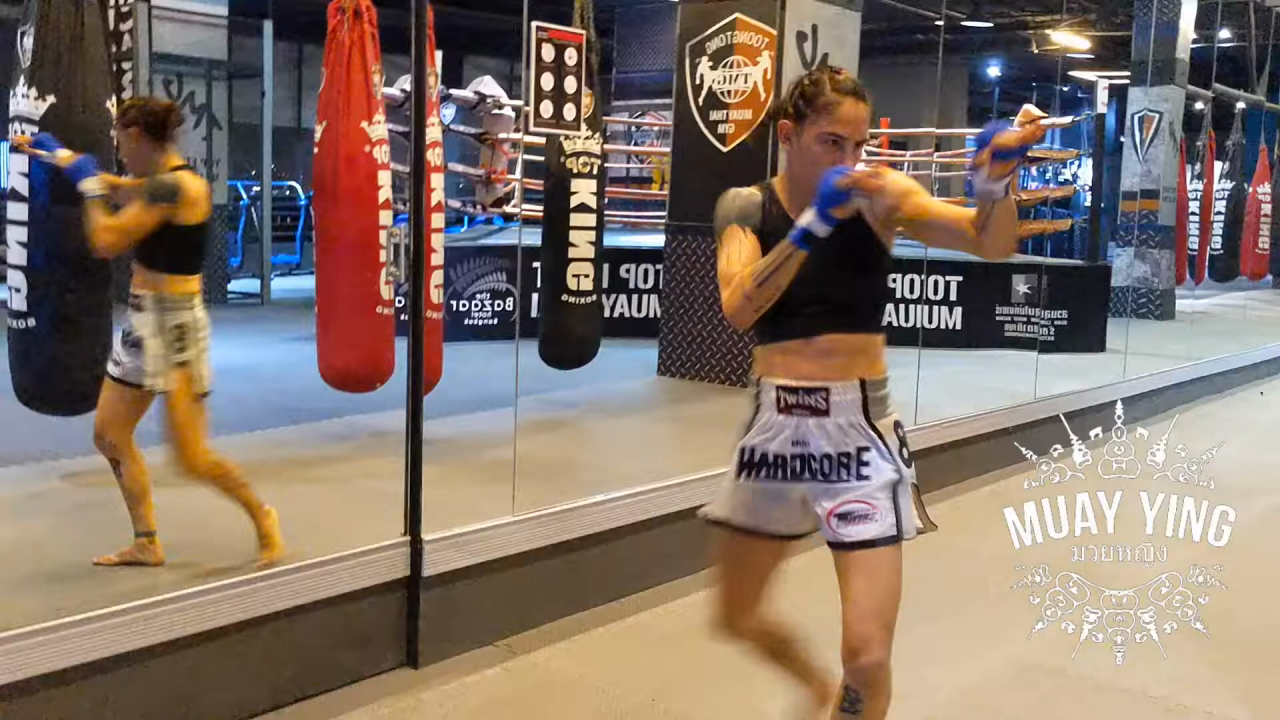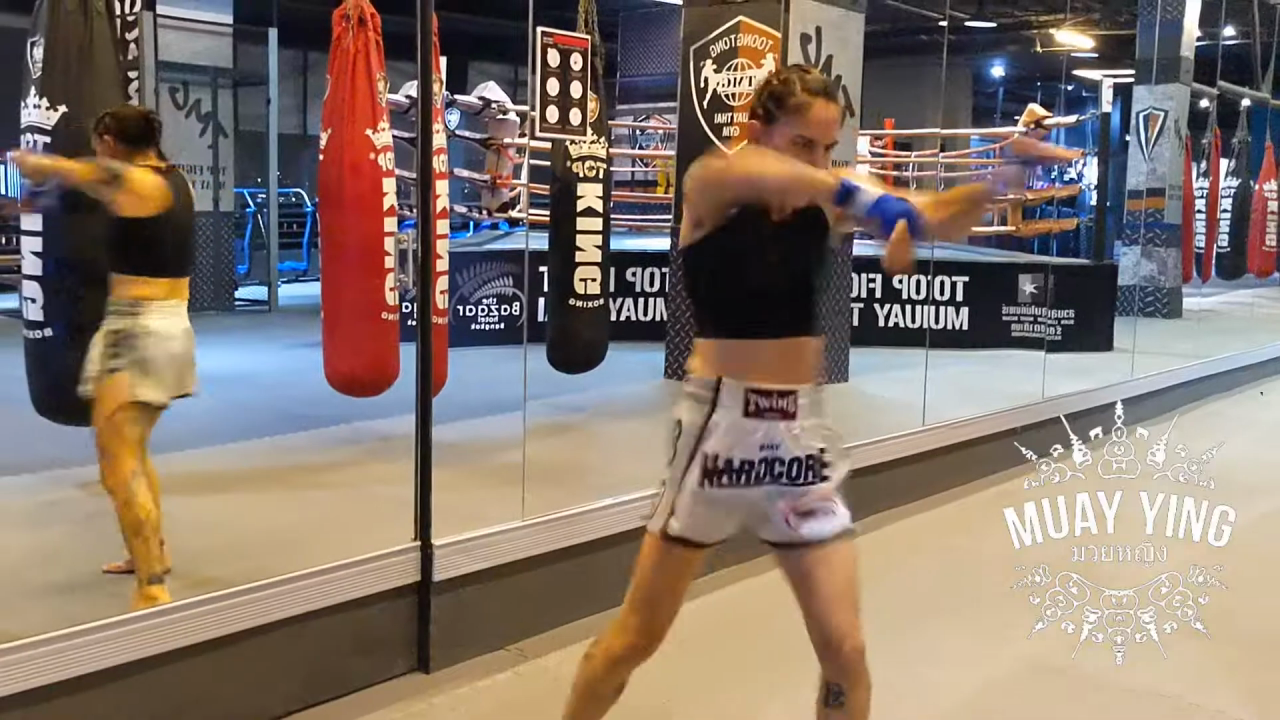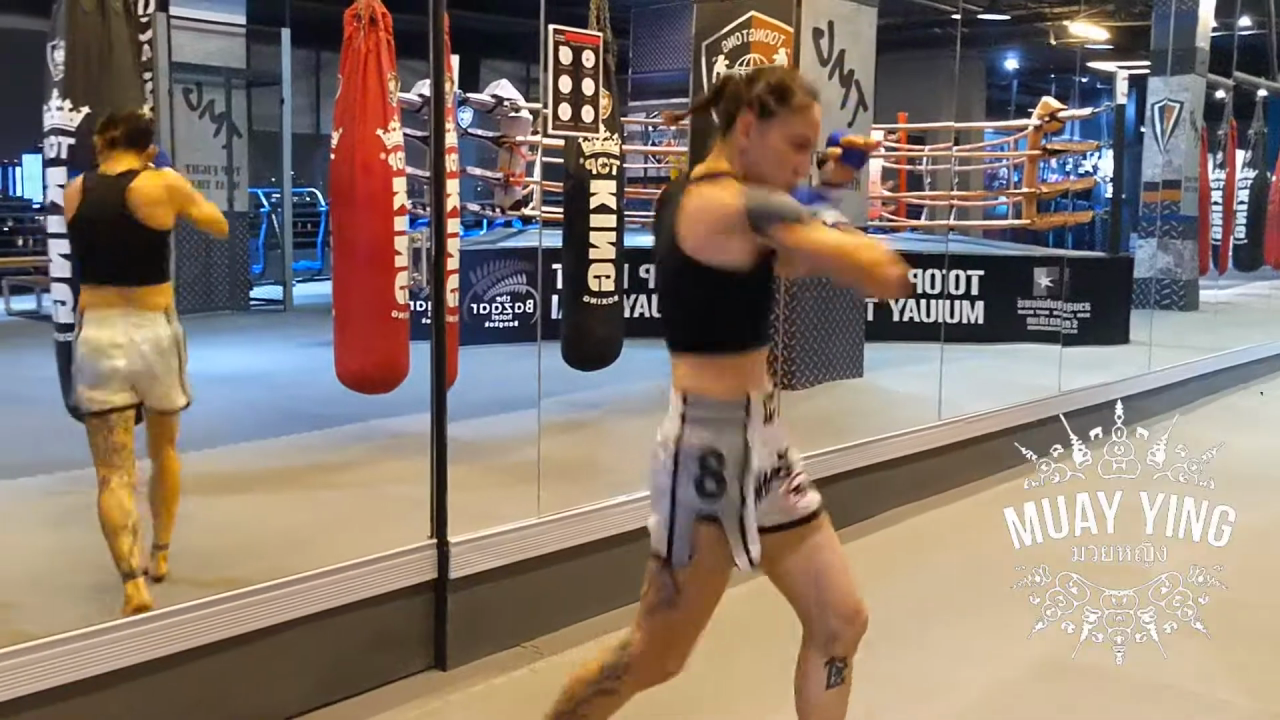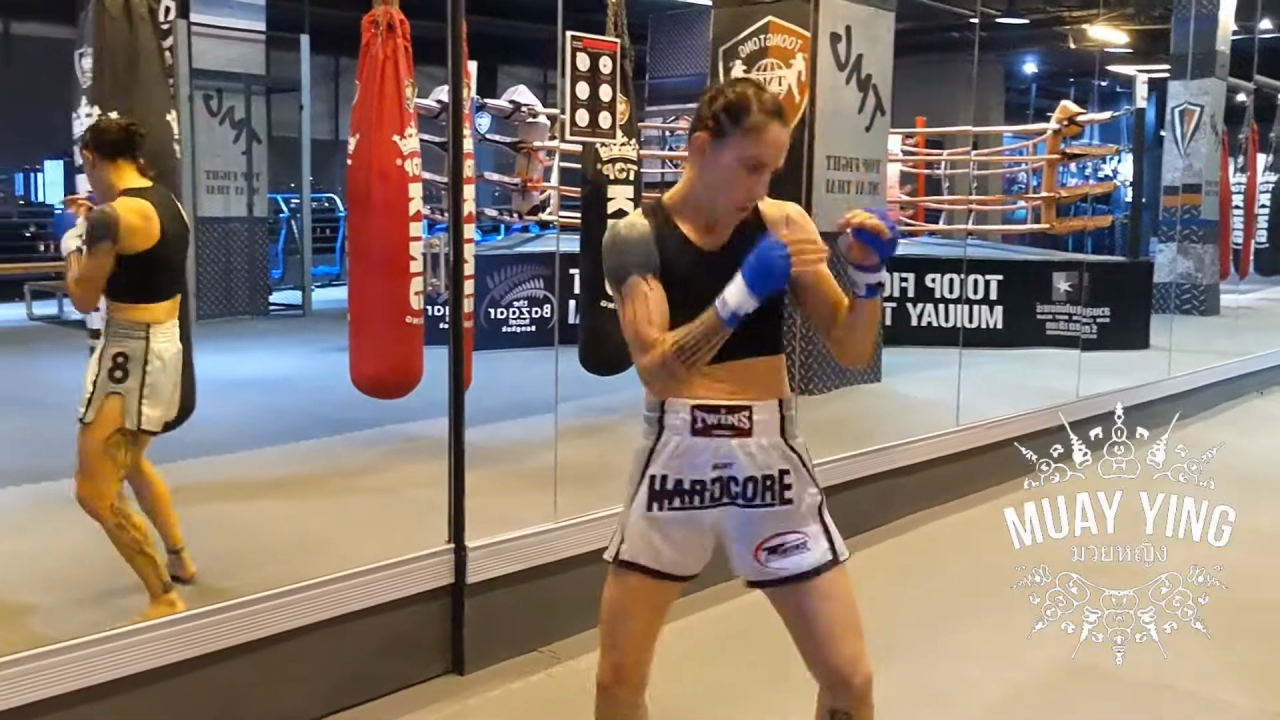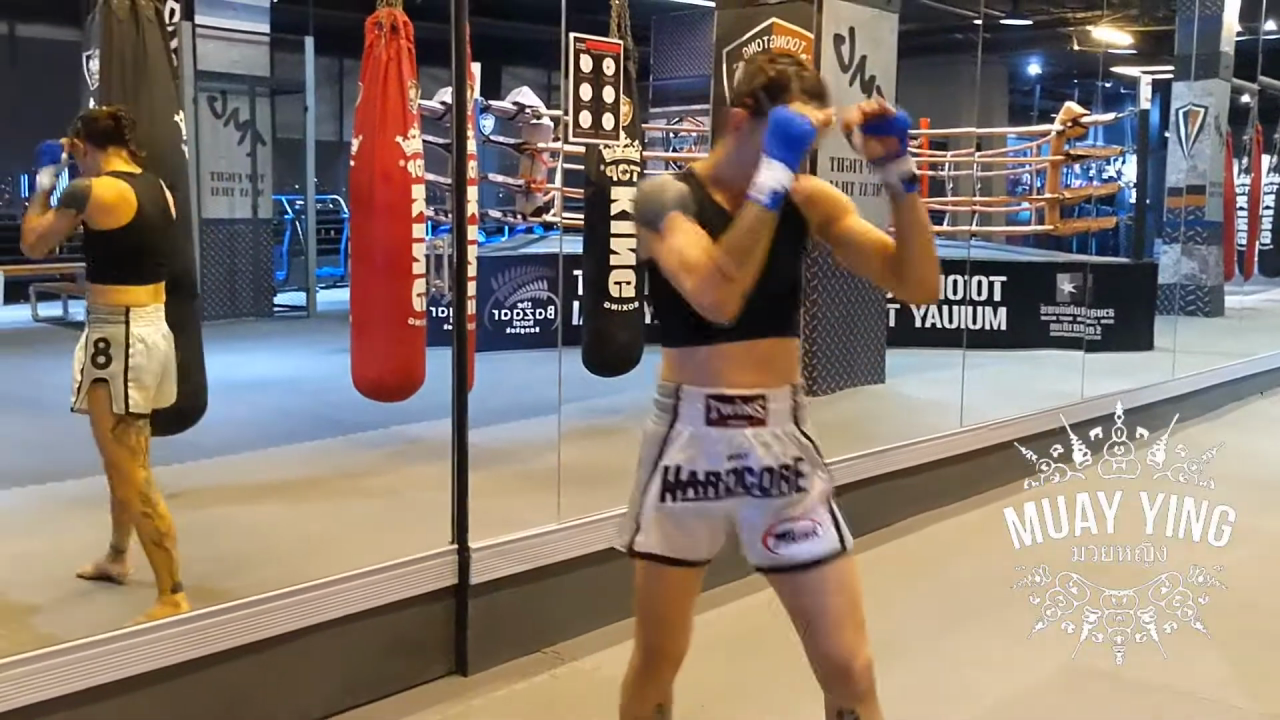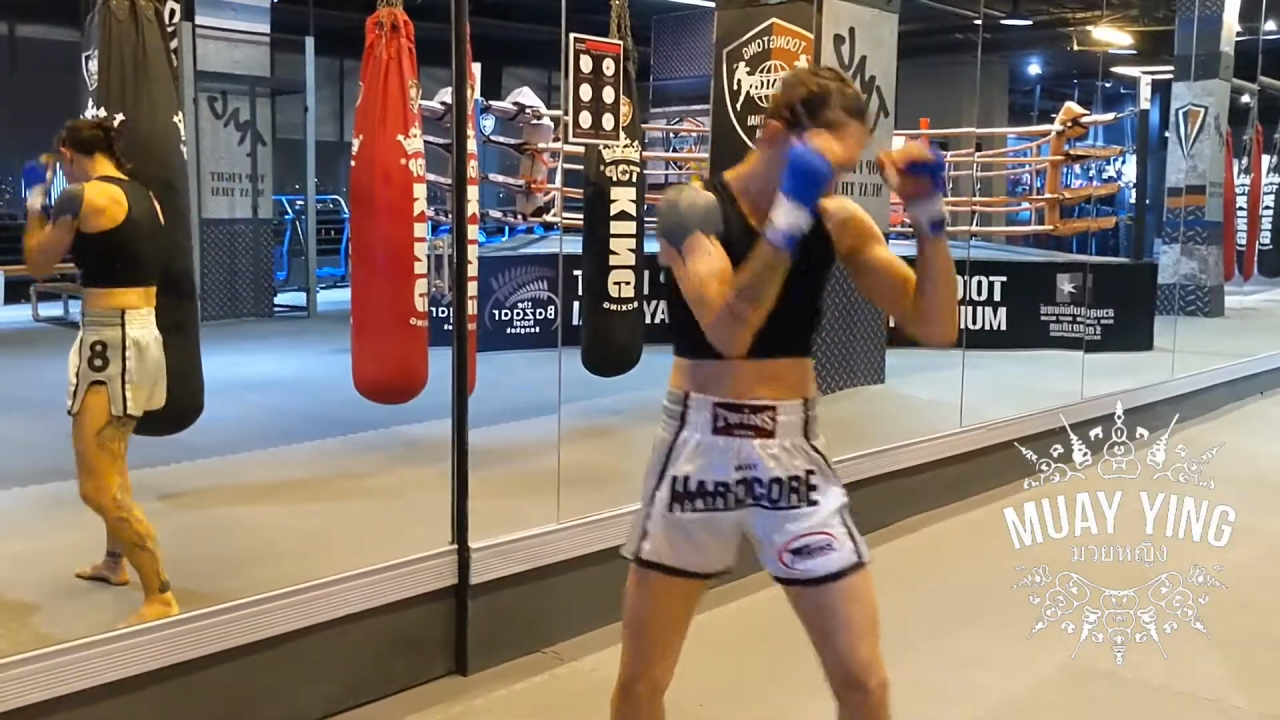
dt=0.3s
person 1, frame 1
left shoulder: (881, 197)
right shoulder: (744, 207)
left elbow: (990, 244)
right elbow: (740, 309)
left wrist: (995, 177)
right wrist: (814, 221)
left hip: (859, 434)
right hip: (774, 433)
left knee: (867, 654)
right knee: (735, 616)
person 1, frame 2
left shoulder: (825, 194)
right shoulder: (712, 185)
left elbow: (931, 220)
right elbow: (750, 174)
left wrist: (994, 177)
right wrist: (867, 199)
left hip: (799, 439)
right hip: (719, 434)
left knee: (845, 650)
right knee: (637, 637)
person 1, frame 3
left shoulder: (707, 194)
right shoulder: (731, 204)
left elbow: (799, 263)
right elbow: (889, 278)
left wrist: (838, 170)
left hip: (753, 438)
right hip: (715, 445)
left knee: (841, 618)
right knee: (654, 655)
person 1, frame 4
left shoulder: (784, 225)
right shoulder: (636, 236)
left elbow: (854, 352)
right elbow: (656, 371)
left wrist: (868, 273)
right wrist: (743, 294)
left hip: (769, 461)
right hip: (678, 461)
person 1, frame 5
left shoulder: (812, 201)
right shoulder: (665, 199)
left elbow: (919, 285)
right elbow: (716, 298)
left wrist: (896, 169)
right wrist: (771, 172)
left hip: (782, 444)
right hip: (689, 443)
person 1, frame 6
left shoulder: (839, 222)
right shoulder: (692, 208)
left elbow: (936, 328)
right elbow: (728, 331)
left wrist: (929, 216)
right wrist: (791, 211)
left hip: (793, 458)
right hip: (700, 454)
person 2, frame 1
left shoulder: (175, 187)
right shoulder: (163, 179)
left elbow: (107, 243)
right elbow: (122, 190)
left wrist: (89, 184)
right wrist: (58, 154)
left hip: (175, 326)
right hip: (145, 321)
left knee: (192, 457)
right knee: (109, 434)
left ankle: (261, 516)
right ankle: (147, 542)
person 2, frame 2
left shoulder: (125, 180)
right shoulder: (171, 178)
left elbow: (56, 170)
left wrist: (29, 161)
left hip: (137, 332)
right hip: (169, 328)
left knee: (118, 470)
right knee: (128, 452)
left ankle: (153, 591)
right ankle: (151, 555)
person 2, frame 3
left shoulder: (77, 191)
right shoulder: (162, 186)
right elbow: (220, 227)
left hip: (102, 341)
right hip: (156, 335)
left knee: (114, 474)
right knee: (164, 450)
left ankle: (133, 583)
right ankle: (159, 557)
person 2, frame 4
left shoulder: (115, 215)
right shoulder: (170, 202)
left elbow: (83, 297)
left wrist: (72, 239)
left hip: (130, 354)
right hip: (163, 346)
left knee: (96, 493)
right knee: (130, 461)
left ankle: (165, 598)
right ankle: (178, 559)
person 2, frame 5
left shoulder: (91, 191)
right shoulder: (158, 191)
left elbow: (34, 244)
left wrist: (45, 179)
left hip: (118, 339)
right hip: (150, 331)
left knee: (132, 480)
right knee: (119, 461)
left ankle: (172, 598)
right ankle: (117, 557)
person 2, frame 6
left shoulder: (80, 196)
right shoulder: (144, 196)
left elbow: (38, 262)
left wrist: (36, 198)
left hip: (111, 342)
right hip: (142, 335)
left knee: (99, 486)
right knee: (108, 460)
left ankle: (160, 598)
right ankle: (115, 561)
